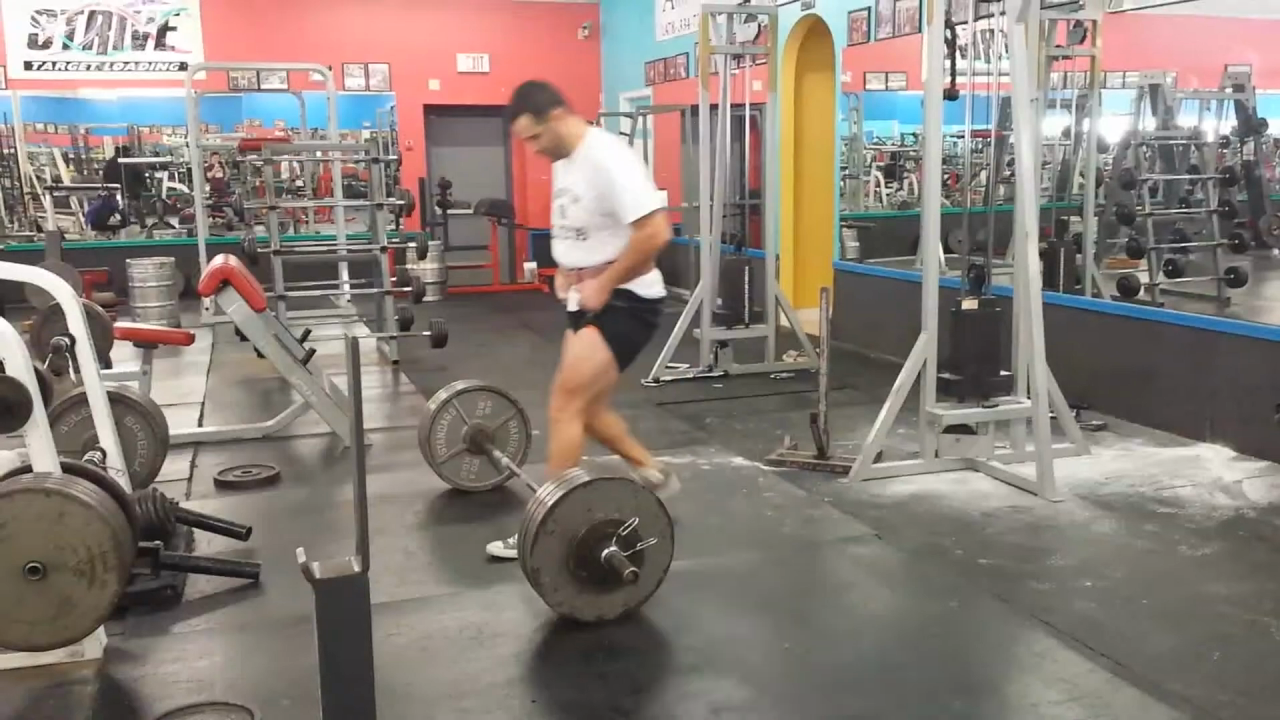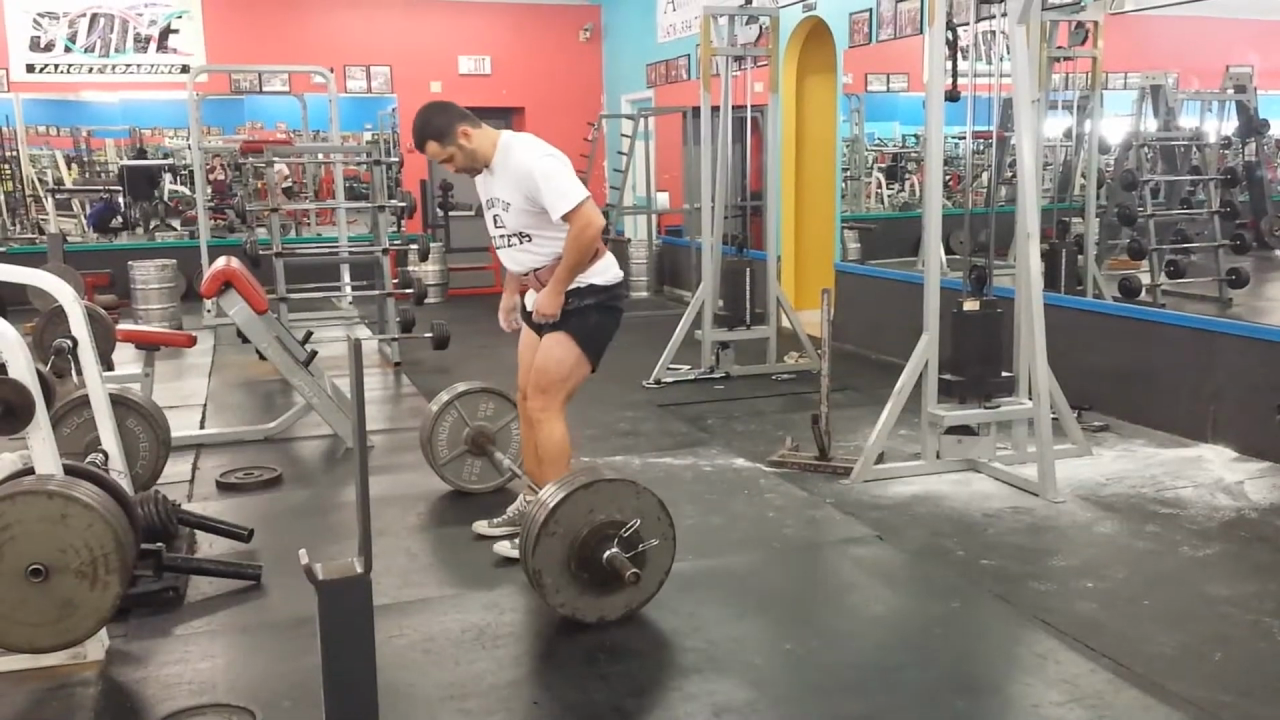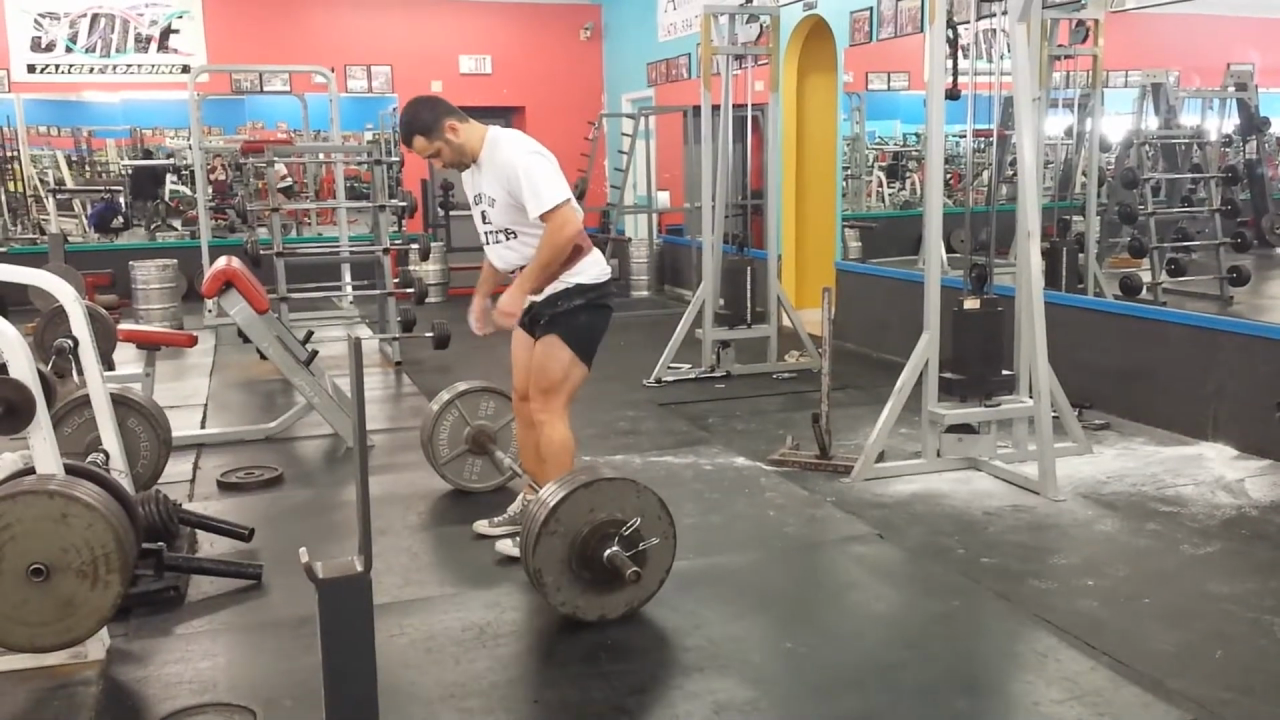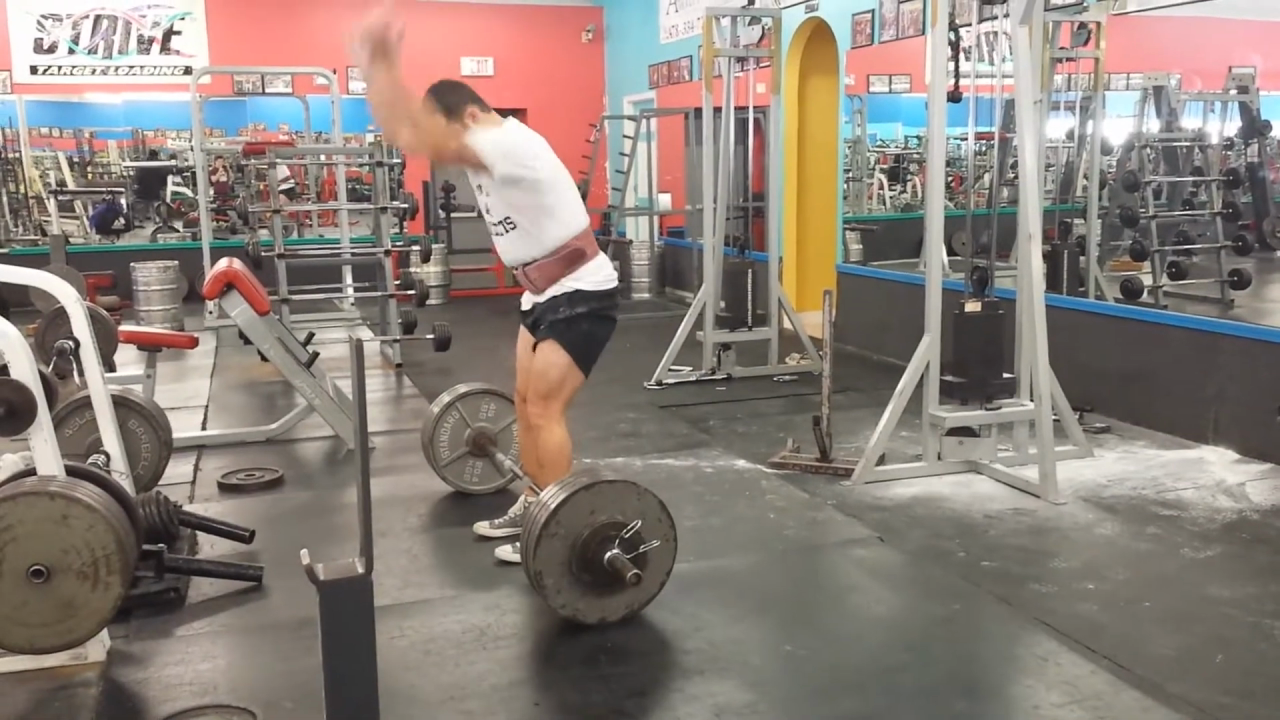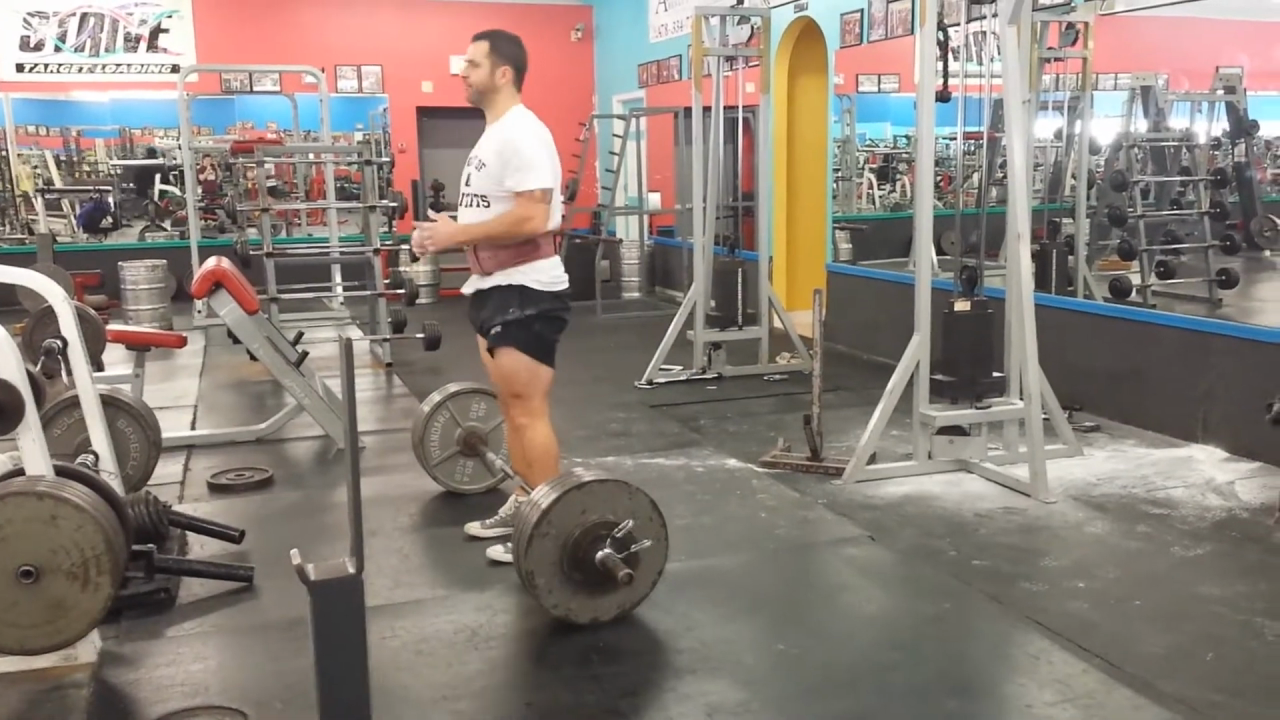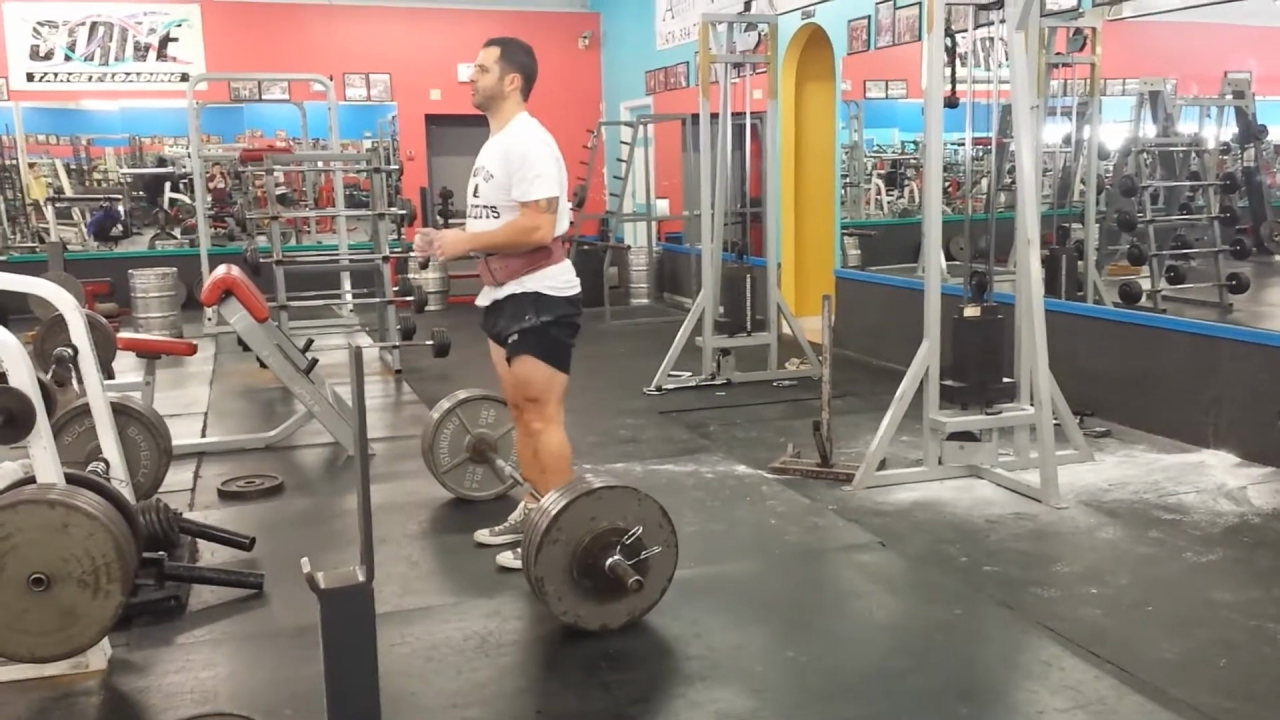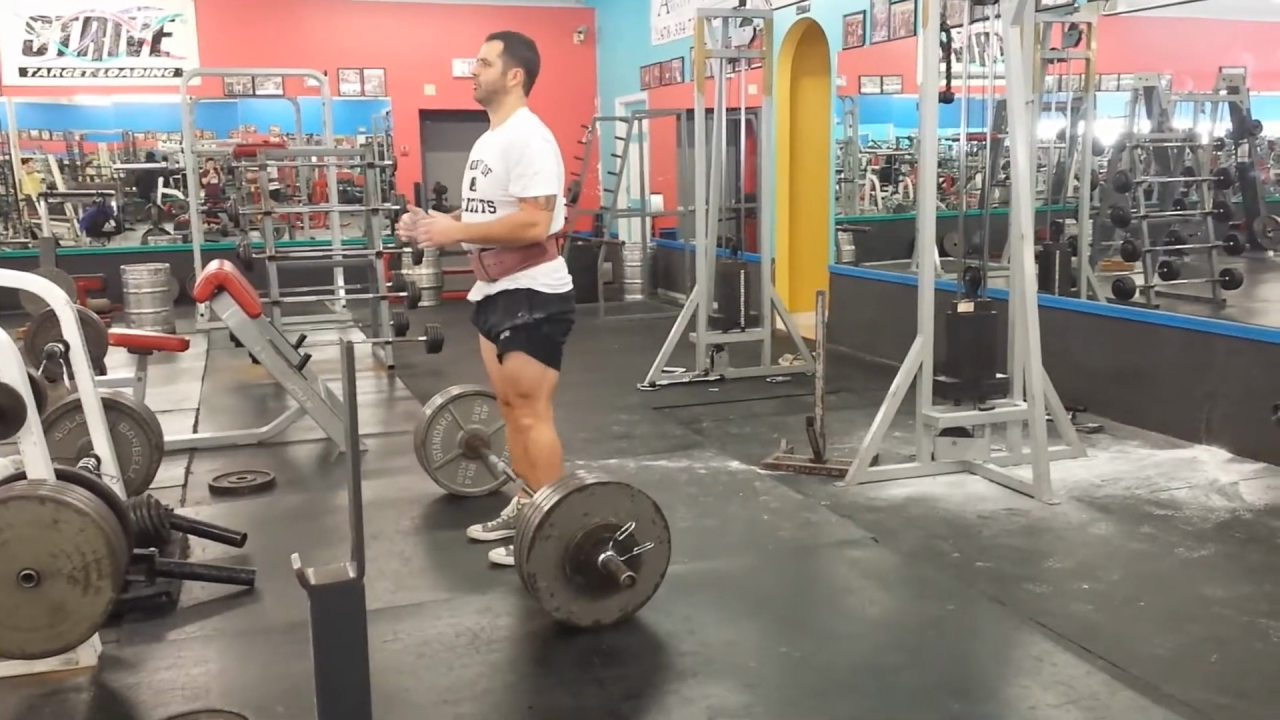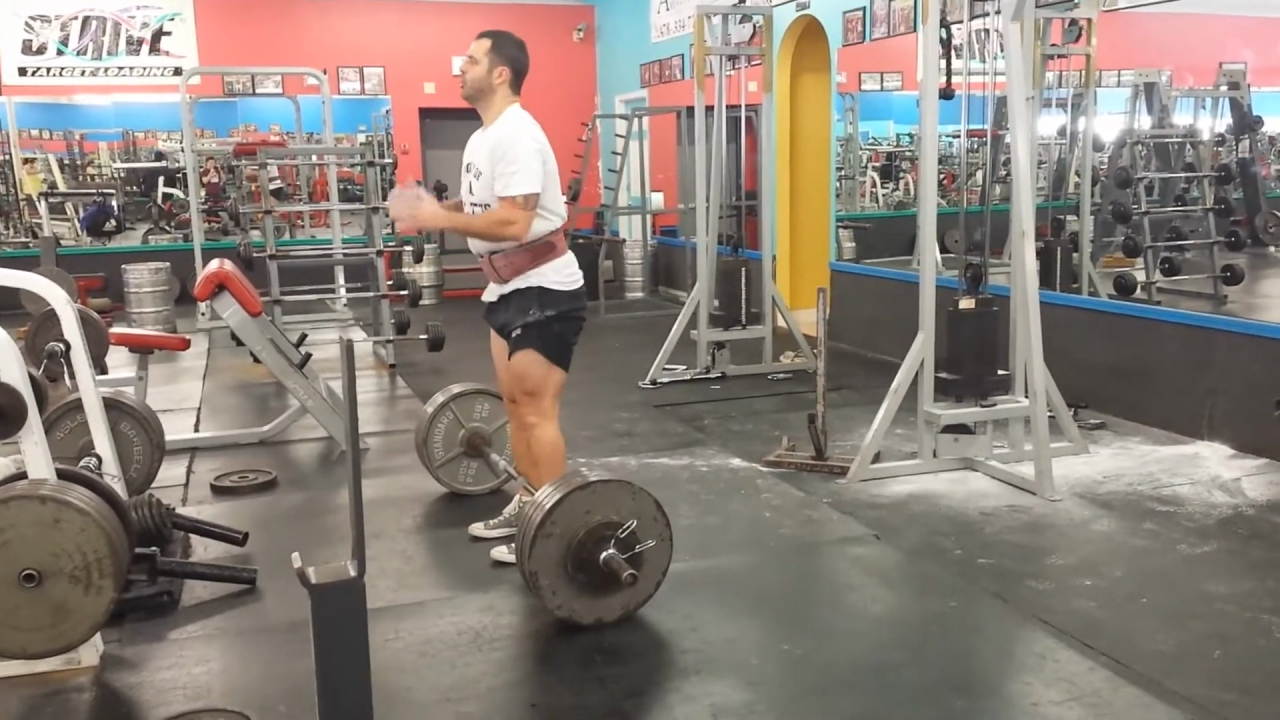
dt=0.5s
person 1, frame 1
left shoulder: (609, 160)
right shoulder: (563, 161)
left elbow: (656, 232)
left wrist: (603, 284)
right wrist: (565, 270)
left hip: (627, 301)
right hip: (590, 298)
left knee: (566, 403)
right knee: (581, 404)
right ankle: (653, 476)
person 1, frame 2
left shoulder: (531, 159)
right shoulder: (485, 171)
left elbow: (589, 223)
left wrist: (556, 290)
right wrist: (512, 291)
left hip: (586, 293)
right hip: (545, 294)
left knee: (544, 404)
right knee: (527, 401)
right ankle: (533, 503)
person 1, frame 3
left shoulder: (516, 156)
right shoulder: (472, 167)
left elbow: (565, 226)
left wrist: (516, 293)
right wrist: (483, 294)
left hip: (576, 291)
right hip: (538, 293)
left knee: (546, 406)
right knee: (524, 400)
right ankle: (533, 503)
person 1, frame 4
left shoulder: (508, 143)
right shoulder: (485, 150)
left elbow: (434, 143)
right elbow: (409, 133)
left wrist: (385, 63)
right wrist: (379, 64)
left hip: (582, 293)
right hip: (545, 294)
left knee: (543, 410)
right knee: (526, 403)
right ankle: (532, 503)
person 1, frame 5
left shoulder: (522, 133)
right shoulder: (495, 134)
left elbow: (531, 218)
left wrist: (458, 235)
right wrist: (450, 226)
left hip: (525, 291)
right hip: (496, 288)
left knee: (528, 412)
right knee: (512, 408)
right ankle: (525, 505)
person 1, frame 6
left shoulder: (527, 142)
right shoulder: (497, 144)
left elbow: (537, 228)
left wrist: (464, 242)
right wrist: (450, 235)
left hip: (539, 298)
right hip: (506, 296)
left knee: (542, 418)
right knee: (522, 413)
right ankle: (533, 511)
person 1, frame 7
left shoulder: (528, 138)
right shoulder: (489, 140)
left elbow: (533, 223)
left wrist: (455, 232)
right wrist: (440, 220)
left hip: (532, 295)
right hip: (496, 292)
left knee: (532, 415)
right knee: (512, 409)
right ankle: (525, 508)
person 1, frame 8
left shoulder: (514, 136)
right shoulder: (485, 137)
left elbow: (513, 222)
left wrist: (438, 220)
right wrist: (435, 205)
left hip: (543, 291)
right hip: (509, 291)
left knee: (536, 412)
right knee: (515, 404)
right ankle: (528, 505)
